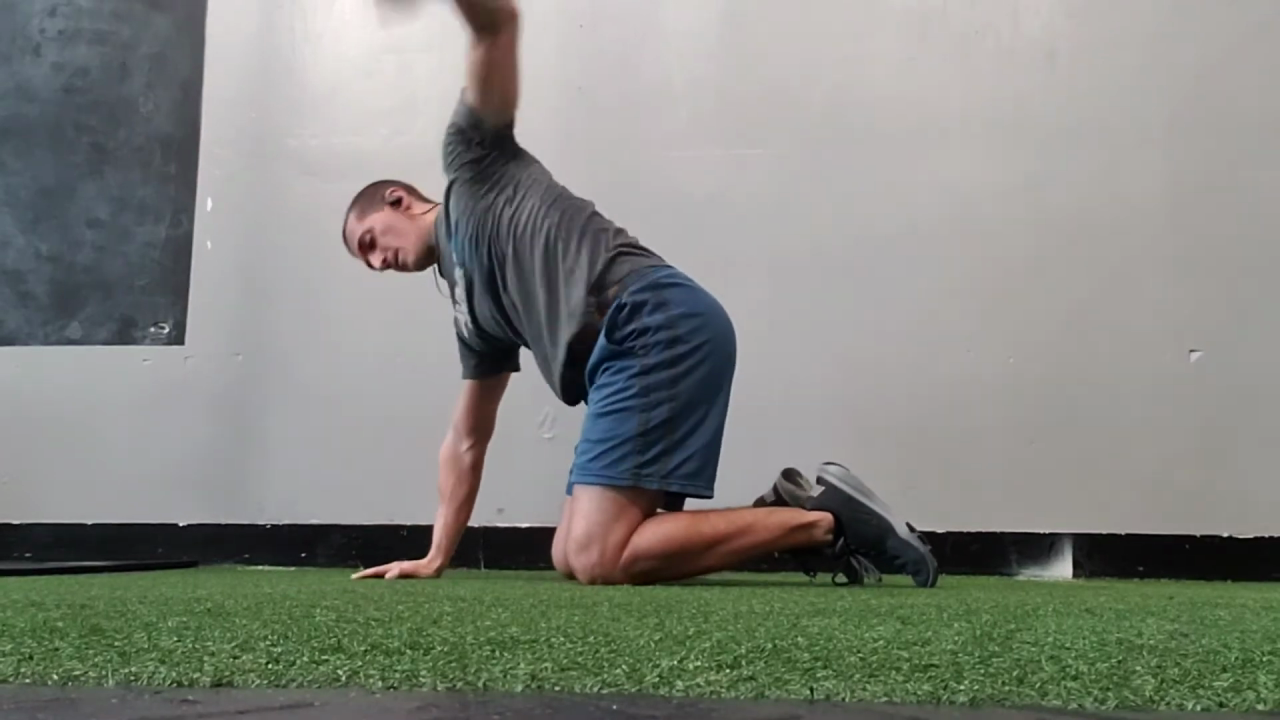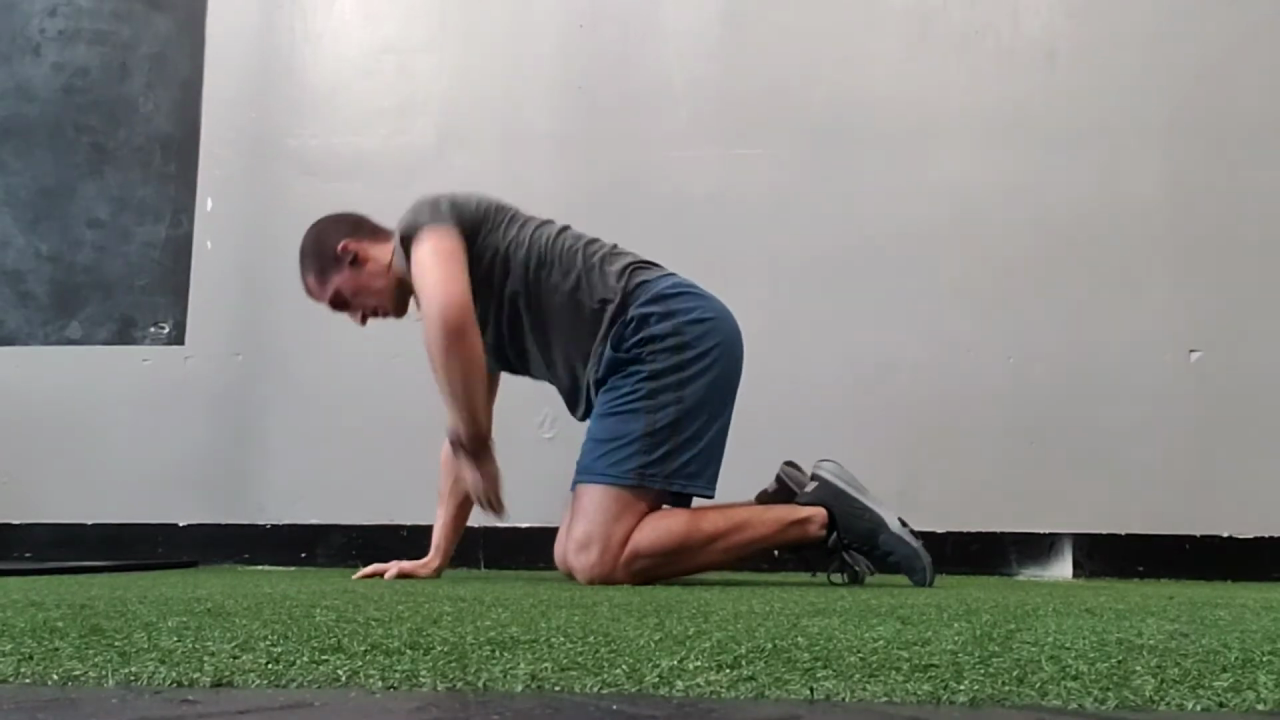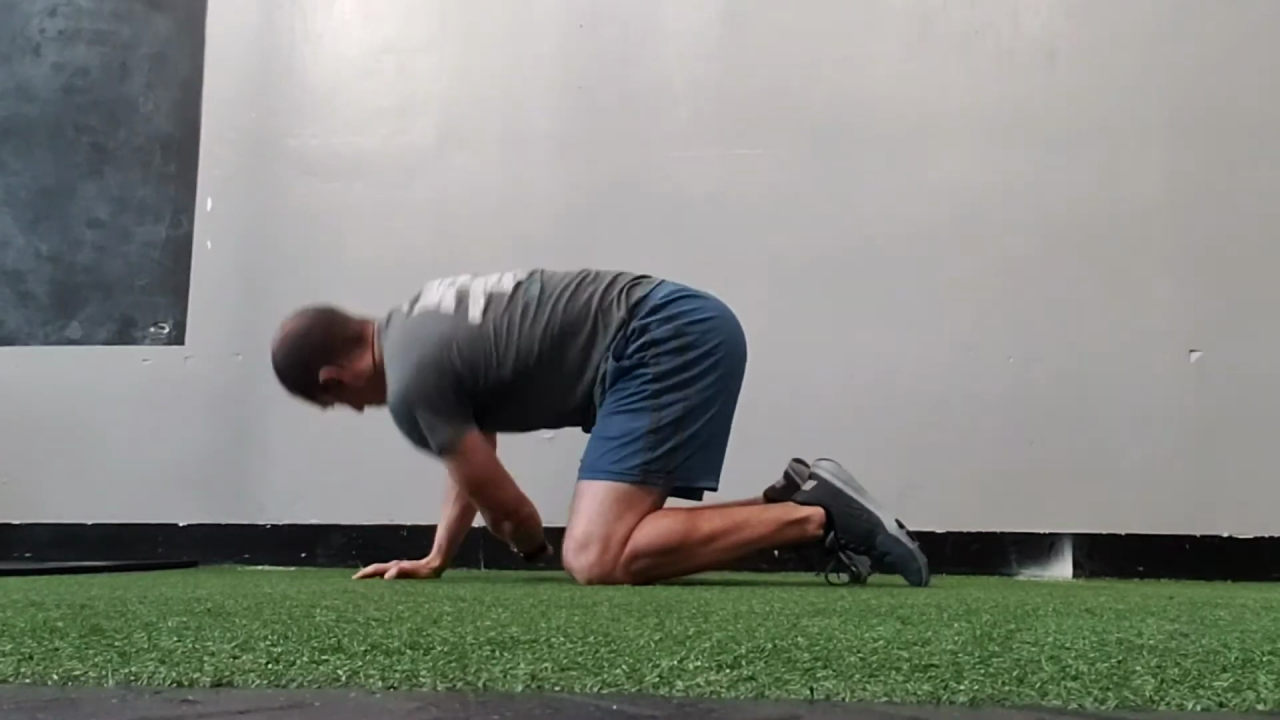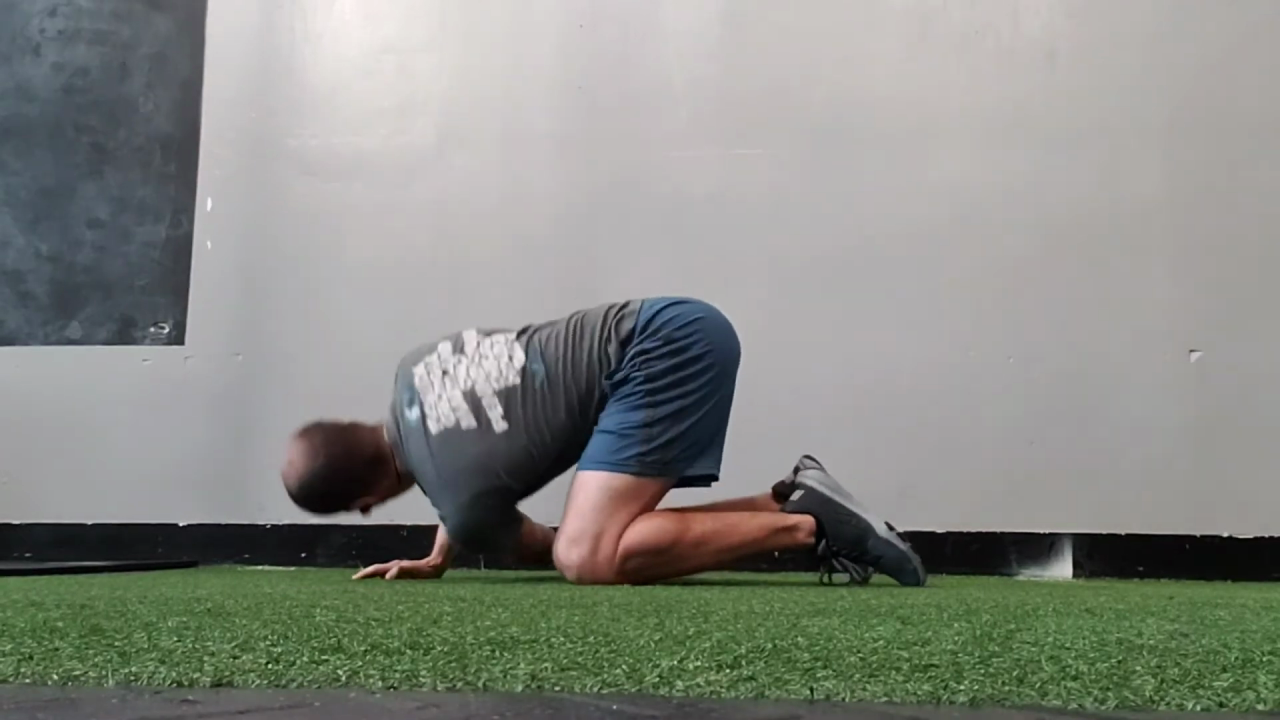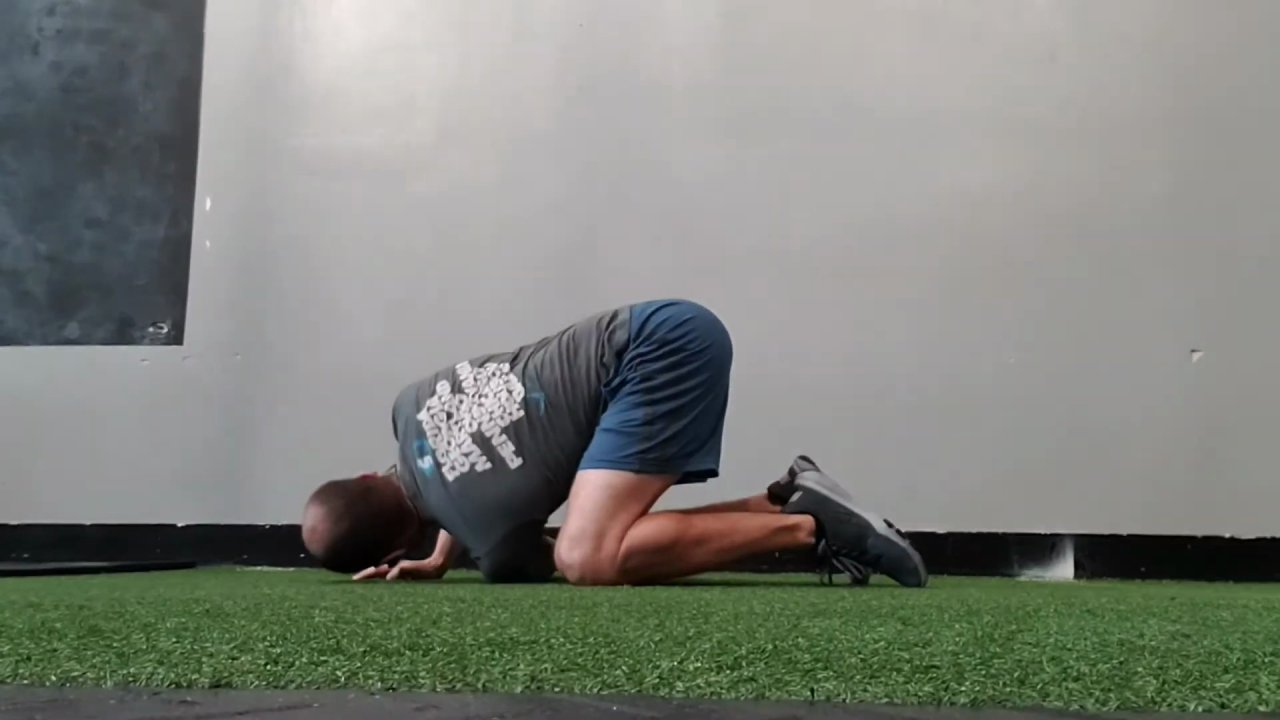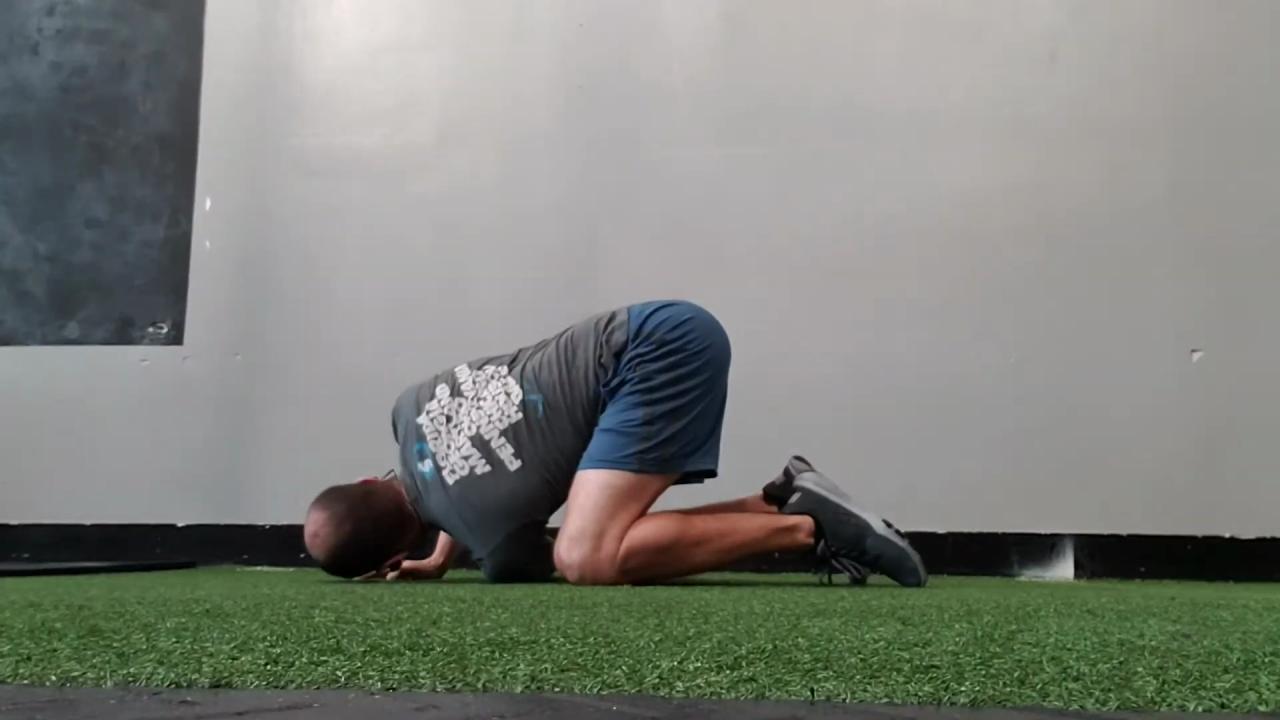
dt=0.3s
person 1, frame 1
left shoulder: (473, 172)
right shoulder: (472, 309)
right elbow: (467, 439)
right wrist: (436, 555)
left hip: (660, 328)
right hip: (630, 356)
left knee: (599, 562)
right knee: (572, 556)
left ankle: (825, 520)
right ankle: (793, 511)
person 1, frame 2
left shoulder: (426, 223)
right shoulder: (457, 310)
left elbow: (449, 317)
right elbow: (459, 437)
left wrist: (477, 458)
right wrist: (434, 555)
left hip: (667, 333)
right hip: (654, 348)
left knee: (595, 560)
right knee: (574, 553)
left ankle: (815, 516)
right ankle: (784, 505)
person 1, frame 3
left shoulder: (413, 379)
right shoulder: (414, 326)
left elbow: (514, 519)
right elbow: (474, 442)
left wrist: (531, 550)
right wrist: (435, 557)
left hip: (673, 340)
right hip: (684, 327)
left knee: (593, 559)
right knee: (603, 541)
left ankle: (815, 515)
right ankle: (793, 500)
person 1, frame 4
left shoulder: (462, 500)
right shoulder: (412, 379)
left elbow: (541, 550)
right wrist: (435, 559)
left hip: (670, 348)
right hip: (678, 329)
left knee: (588, 558)
right knee: (605, 538)
left ankle: (807, 524)
right ankle: (788, 499)
person 1, frame 5
left shoulder: (494, 535)
right shoulder: (411, 409)
left elbow: (554, 563)
right wrist: (439, 560)
left hip: (665, 349)
right hip: (665, 333)
left knee: (589, 559)
right knee: (606, 537)
left ankle: (808, 526)
right ankle: (784, 500)
person 1, frame 6
left shoulder: (496, 537)
right shoulder: (410, 411)
left elbow: (550, 565)
right wrist: (439, 560)
left hip: (663, 350)
right hip: (664, 333)
left knee: (587, 560)
right knee: (607, 537)
left ankle: (805, 526)
right ankle: (780, 500)
